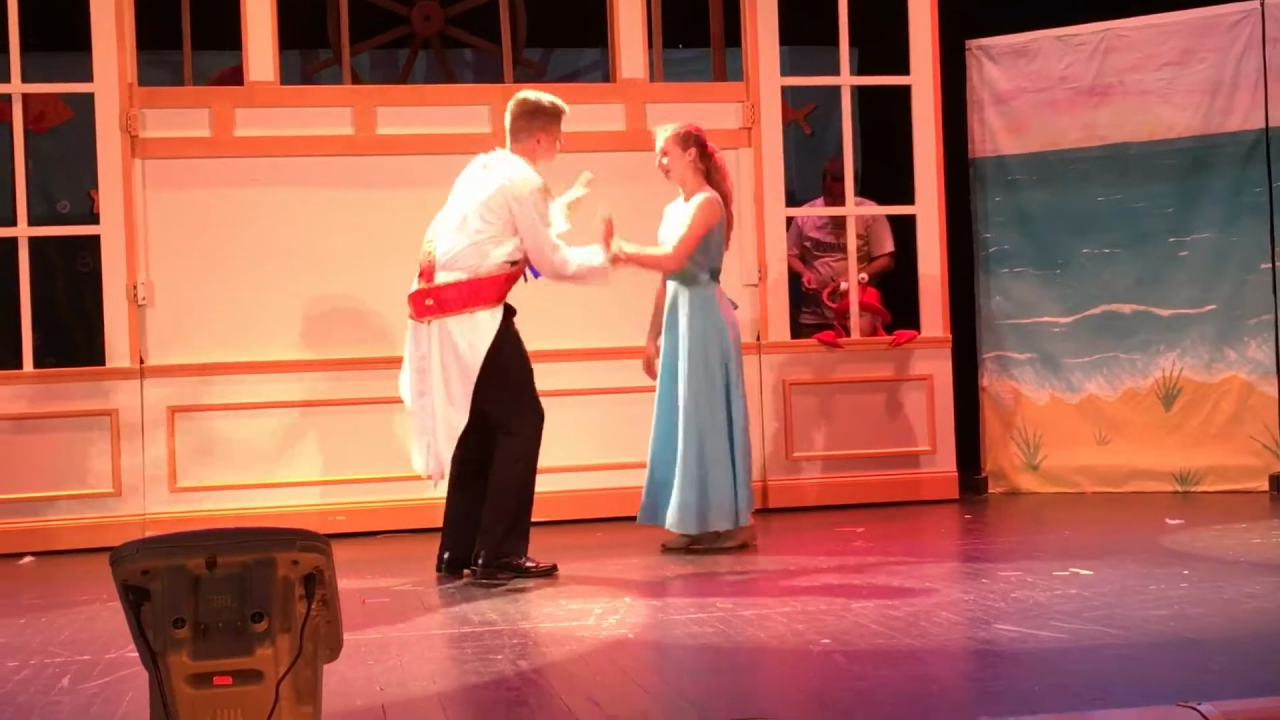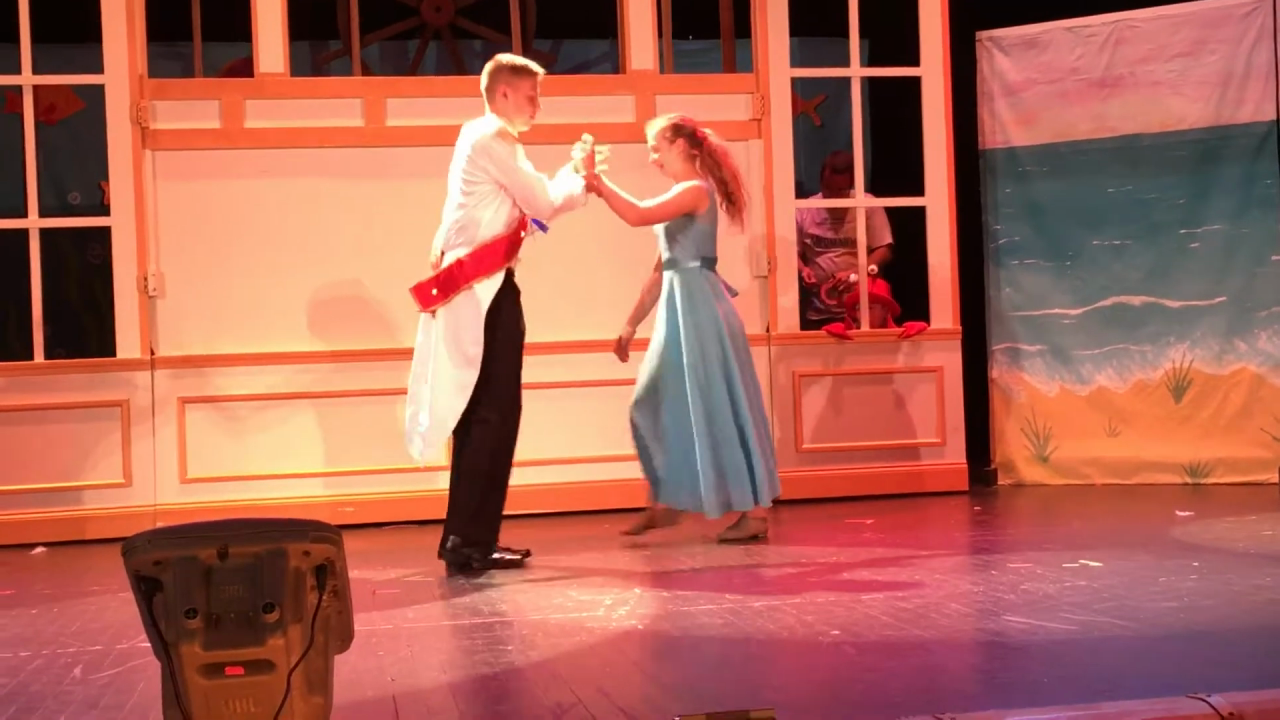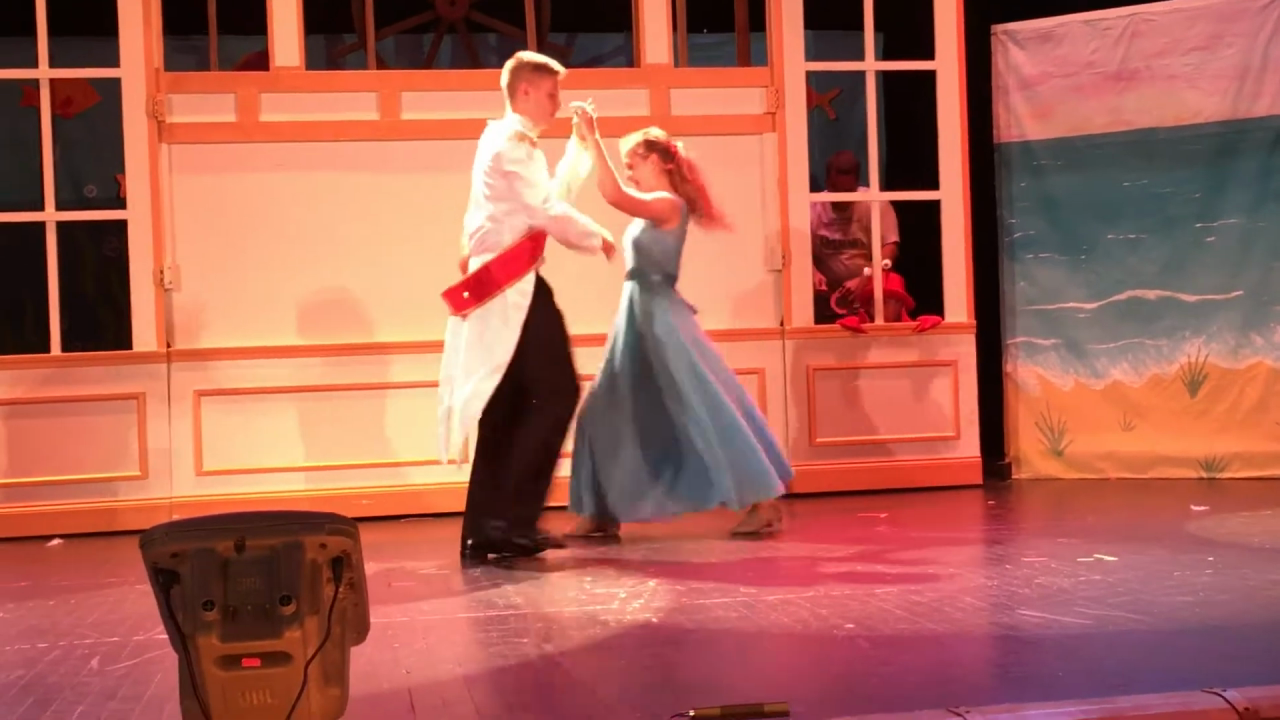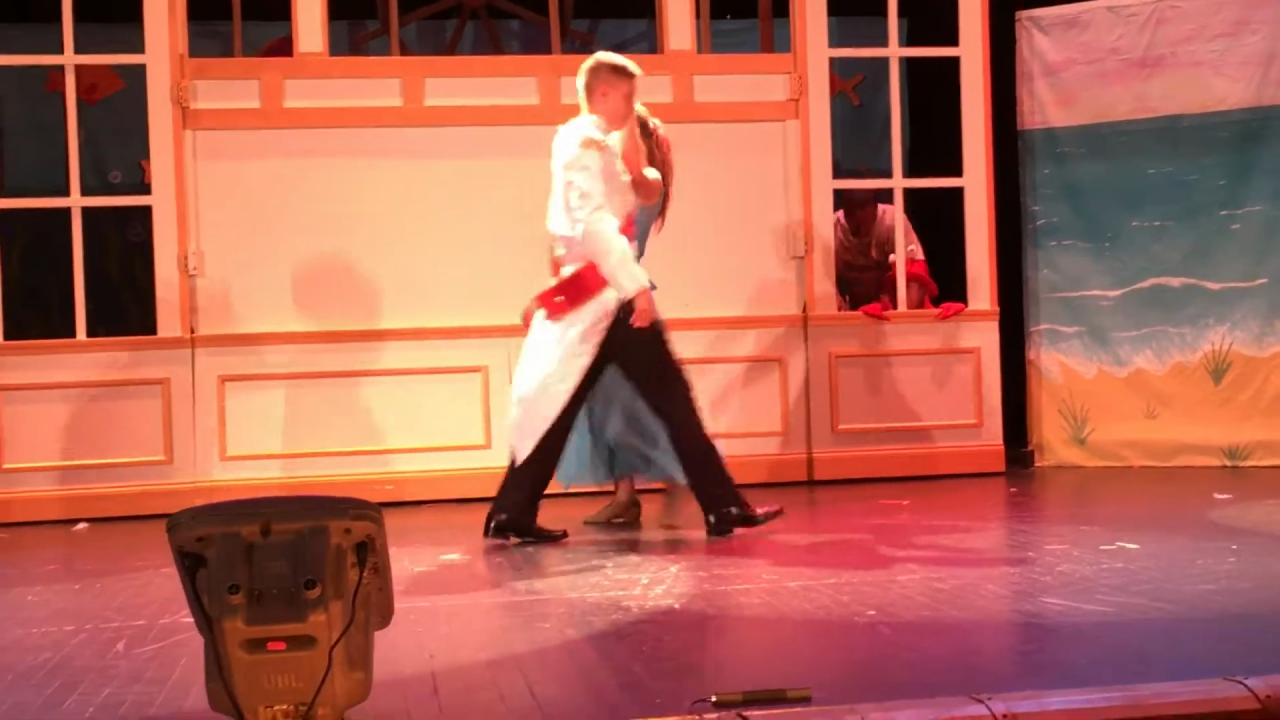
dt=0.3s
person 1, frame 1
left shoulder: (485, 167)
right shoulder: (524, 184)
right elbow: (554, 262)
left wrist: (565, 205)
right wrist: (602, 257)
left hip: (447, 309)
right hip: (474, 313)
left knee: (478, 429)
right knee: (520, 423)
left ankle: (458, 550)
right ankle: (500, 552)
person 1, frame 2
left shoulder: (481, 140)
right shoulder: (493, 137)
left elbow: (526, 205)
right elbow: (542, 203)
left wrist: (574, 173)
right wrist: (581, 179)
left hip: (469, 288)
right hip: (483, 286)
left knee: (478, 411)
right knee: (496, 411)
left ankle: (465, 538)
right ankle: (472, 540)
person 1, frame 3
left shoulder: (508, 141)
right shoulder: (512, 140)
left elbow: (542, 197)
right elbow: (546, 209)
left wrist: (581, 143)
right wrist: (596, 237)
left hip: (499, 288)
right hip: (512, 286)
left knee: (507, 409)
right knee: (557, 395)
left ankle: (486, 532)
right ankle: (514, 519)
person 1, frame 4
left shoulder: (579, 142)
right shoulder: (588, 146)
right elbow: (596, 225)
right wrist: (636, 284)
left hip: (587, 290)
right hip: (605, 293)
left knee: (558, 403)
right knee: (667, 393)
left ankle: (512, 514)
right ankle: (723, 505)
person 2, frame 1
left shoulder: (707, 202)
right shoulder: (674, 209)
left elbow: (671, 260)
left wrist: (619, 252)
right wrist: (652, 339)
left hip: (704, 317)
right hip: (680, 319)
left knee: (707, 418)
right knee: (682, 421)
left ankle: (737, 521)
right ankle: (701, 523)
person 2, frame 2
left shoulder: (695, 190)
right shoulder: (678, 197)
left elbow: (638, 215)
right elbow: (661, 269)
left wrist: (596, 180)
right wrist: (631, 323)
left hip: (700, 305)
right hip: (676, 307)
left knee: (716, 405)
right knee: (652, 405)
left ankle: (753, 509)
right ankle: (669, 500)
person 2, frame 3
left shoulder: (668, 205)
right shoulder: (649, 213)
left elbow: (615, 197)
left wrist: (593, 141)
left hip: (661, 318)
right hip: (638, 319)
left knee: (706, 409)
right knee: (604, 416)
left ankle: (764, 503)
right ankle: (603, 514)
person 2, frame 4
left shoulder: (649, 181)
left elbow: (633, 169)
left knee: (622, 395)
right knee: (598, 397)
left ankle: (676, 478)
right ankle: (626, 495)
